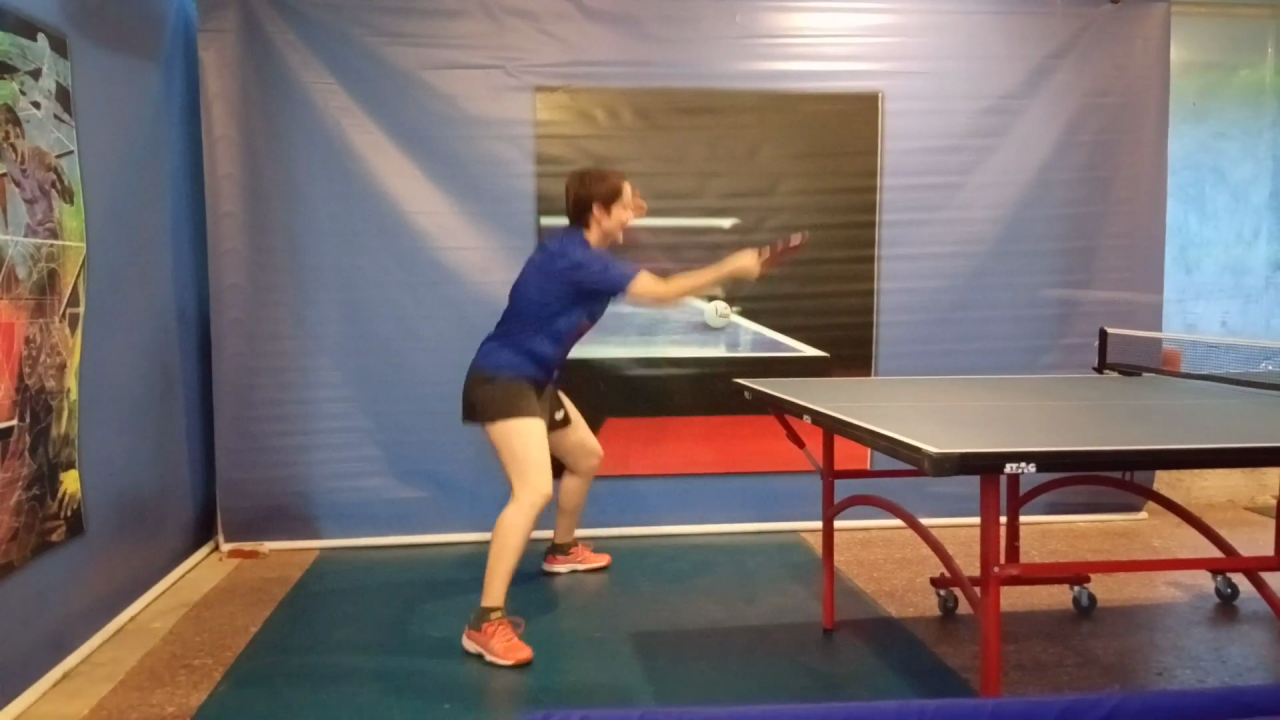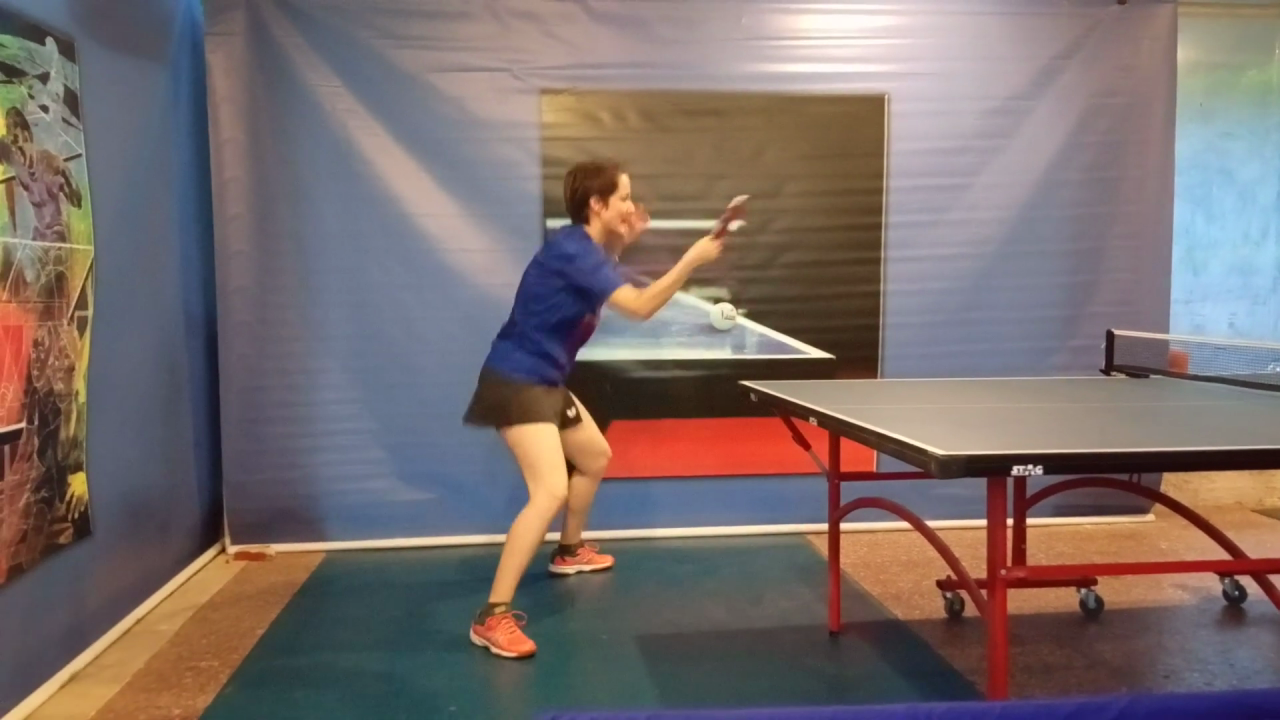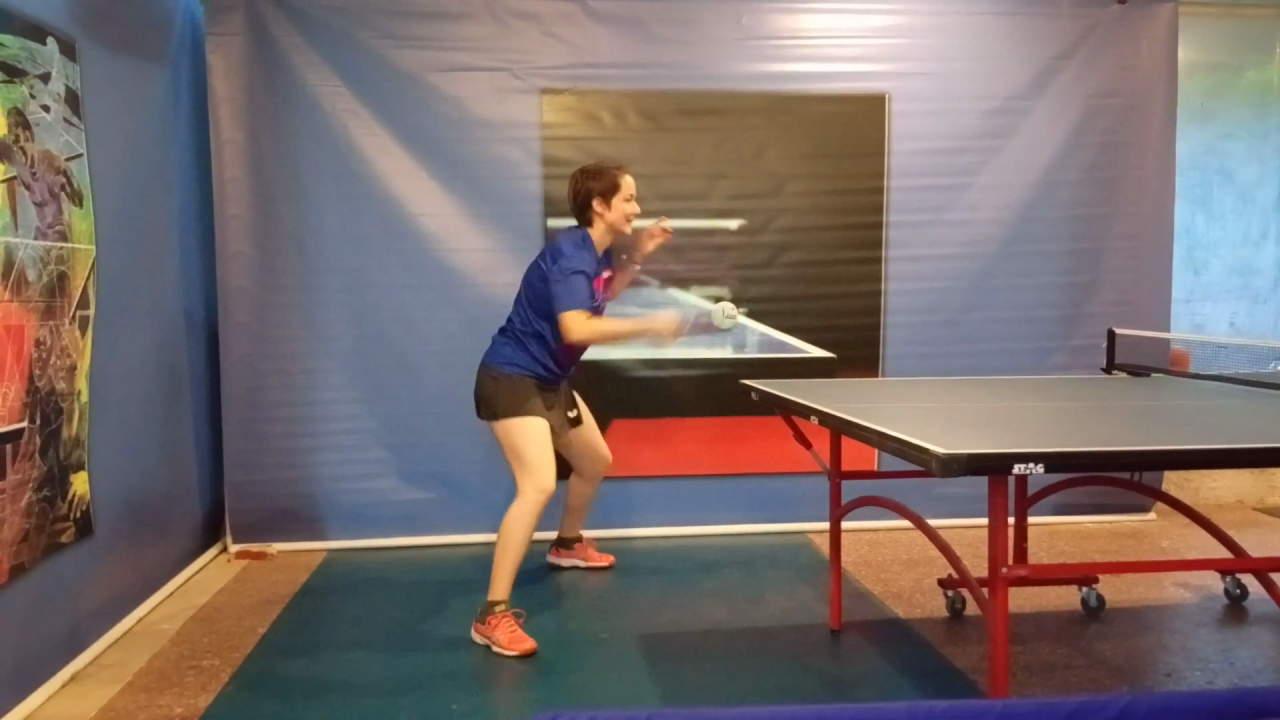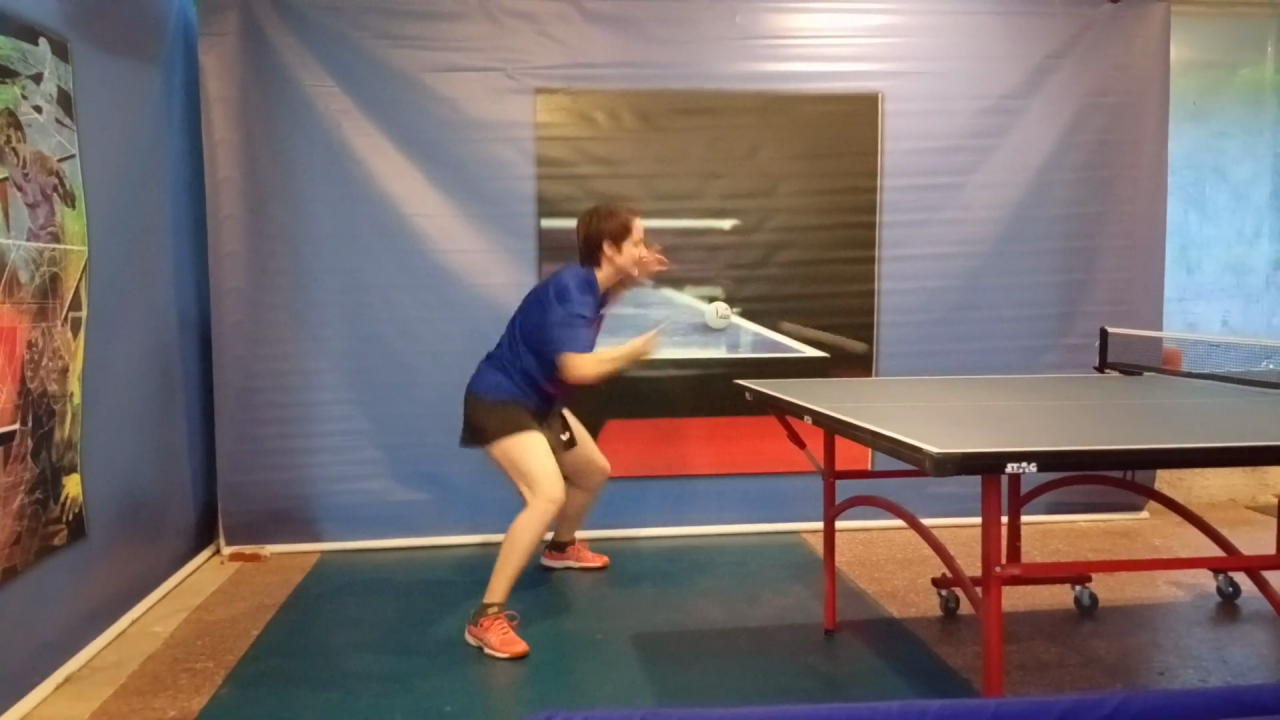
dt=0.2s
person 1, frame 1
left shoulder: (573, 248)
right shoulder: (577, 259)
right elbow: (659, 291)
left wrist: (620, 228)
right wrist: (729, 268)
left hip: (532, 379)
right hip: (502, 382)
left knee: (587, 458)
right knee: (534, 490)
left ankle: (562, 549)
right ankle: (486, 622)
person 1, frame 2
left shoulder: (581, 246)
right shoulder: (573, 251)
left elbow: (599, 280)
right elbow: (639, 306)
left wrist: (621, 244)
right wrist: (693, 258)
left hip: (543, 380)
right hip: (516, 383)
left knee: (595, 457)
right knee: (549, 495)
left ankle: (569, 550)
right ankle: (493, 616)
person 1, frame 3
left shoulder: (596, 250)
right shoulder: (569, 253)
left elbow: (602, 295)
right elbow: (577, 329)
left wrist: (639, 255)
right wrist: (646, 326)
left hip: (547, 378)
right hip: (512, 377)
left knee: (596, 460)
right knee: (538, 485)
left ankle: (568, 544)
right ankle: (493, 613)
person 1, frame 4
left shoulder: (591, 284)
right shoulder: (570, 292)
right elbow: (579, 369)
left wrist: (632, 277)
right wrist: (635, 350)
left hip: (537, 402)
right hip: (499, 403)
left knee: (594, 472)
right knee: (547, 496)
left ankle: (562, 547)
right ankle: (487, 616)
